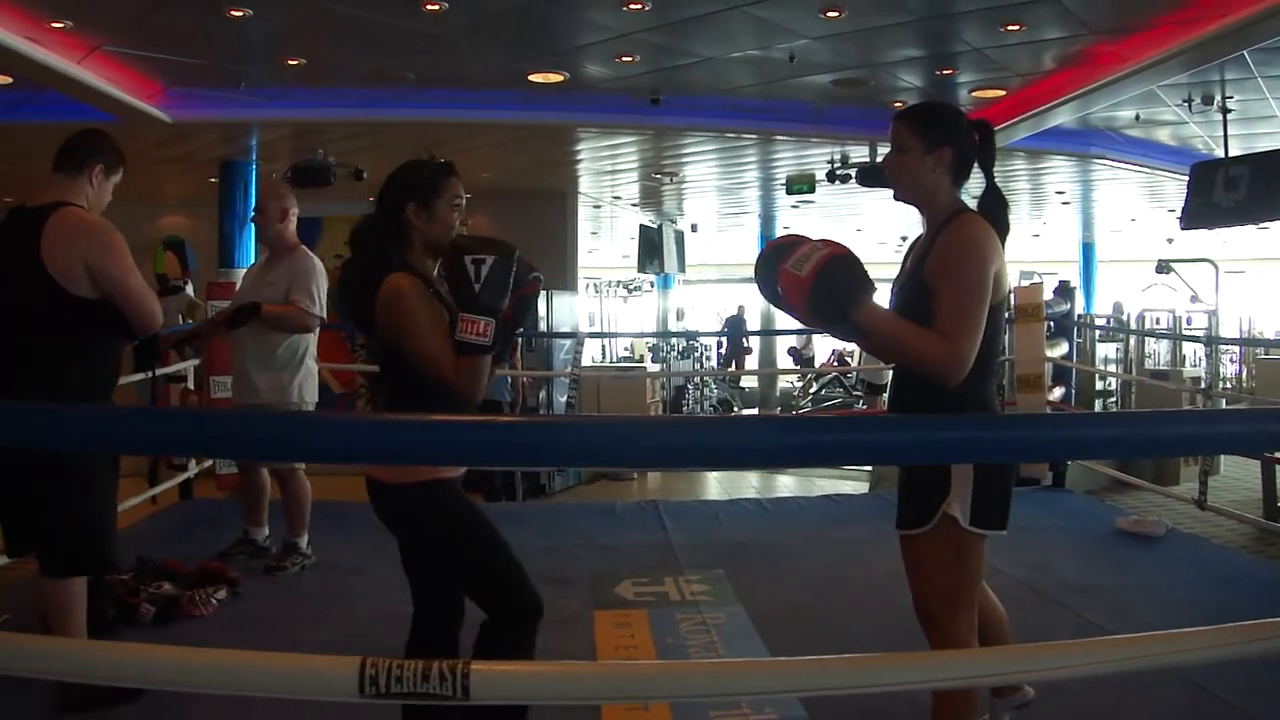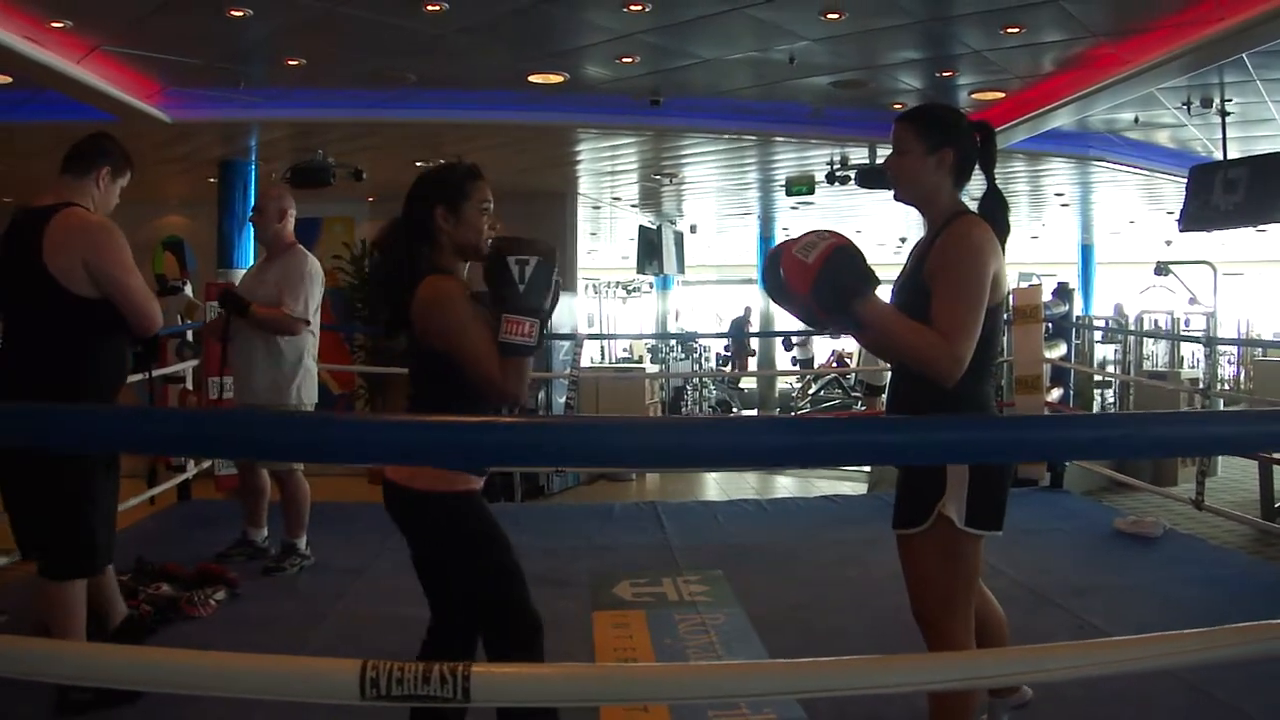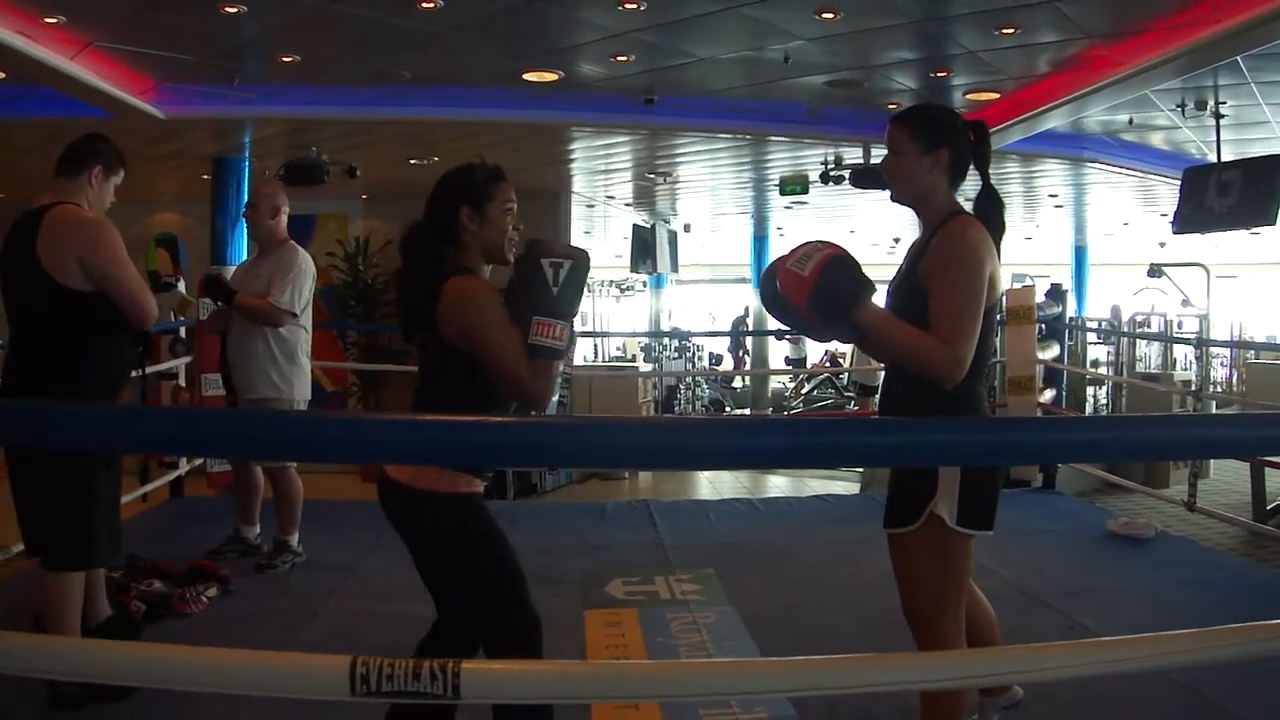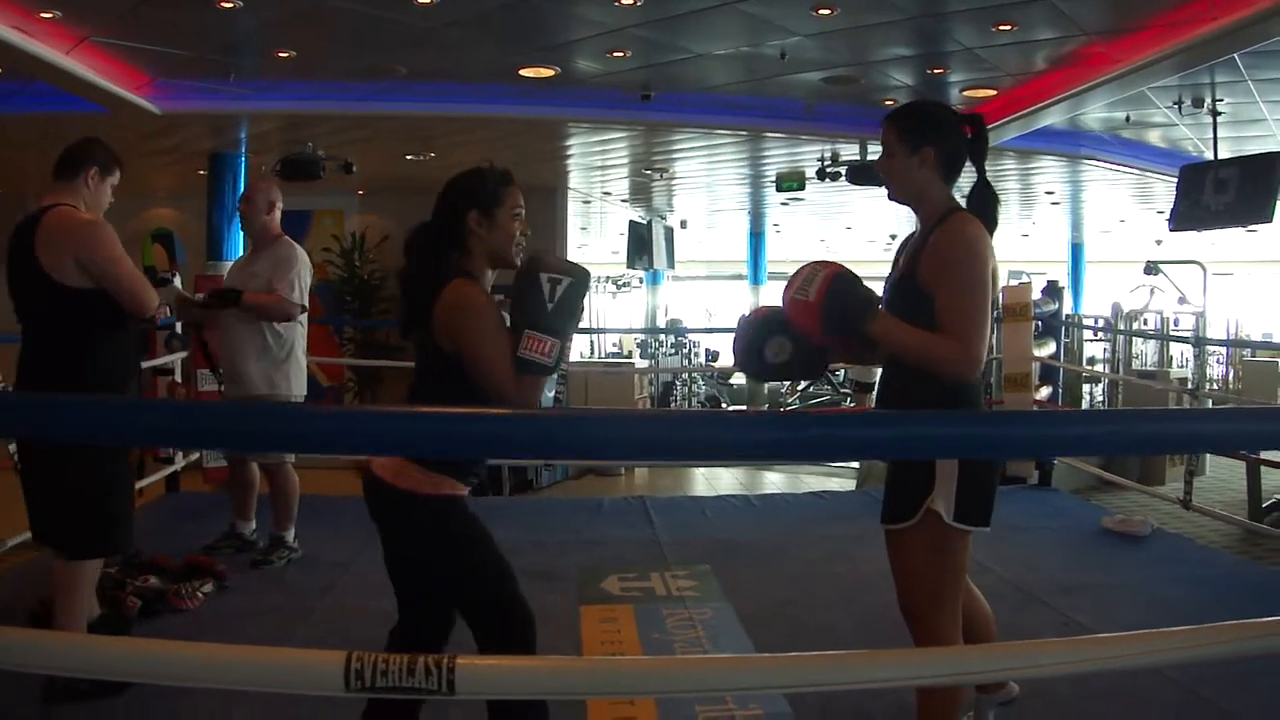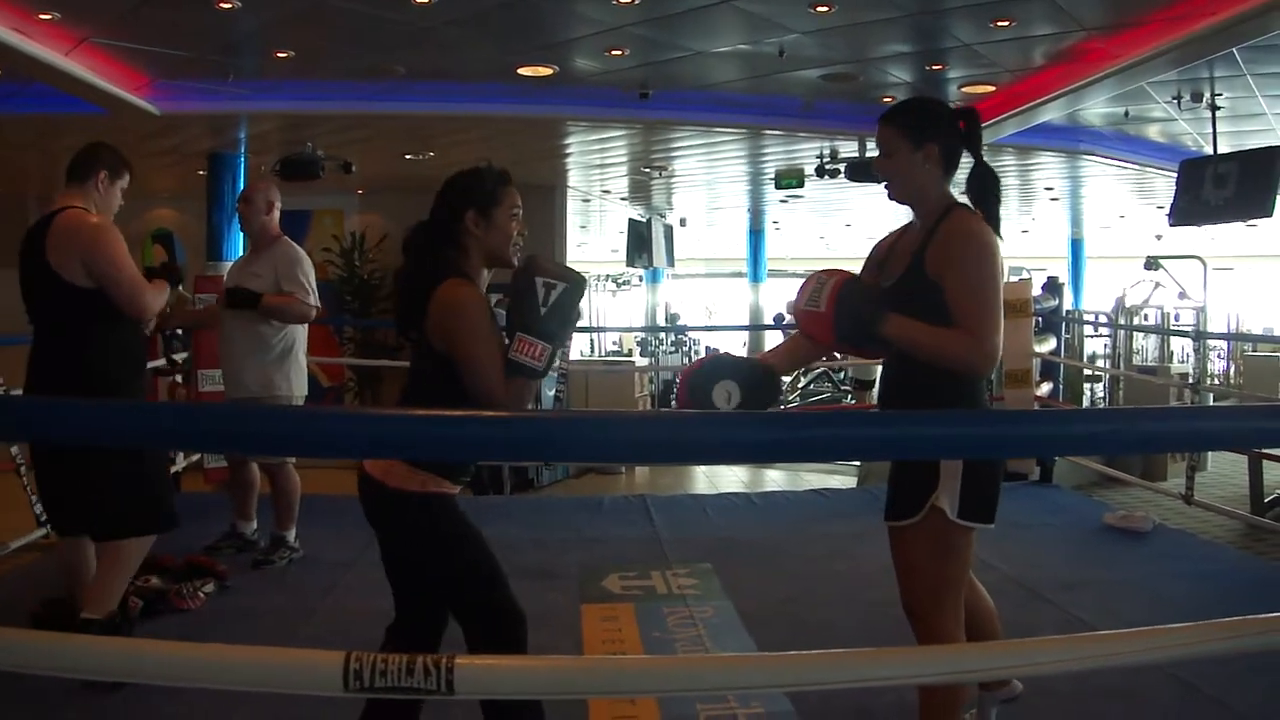
dt=0.2s
person 1, frame 1
left shoulder: (968, 238)
right shoulder: (929, 242)
left elbow: (950, 360)
left wrist: (854, 307)
right wrist: (840, 314)
left knee: (944, 613)
right knee: (960, 595)
person 1, frame 2
left shoulder: (967, 239)
right shoulder: (933, 242)
left elbow: (947, 359)
left wrist: (858, 301)
right wrist: (843, 312)
left knee: (940, 614)
right knee: (958, 592)
person 1, frame 3
left shoulder: (962, 240)
right shoulder: (930, 242)
left elbow: (948, 361)
left wrist: (854, 308)
right wrist: (837, 317)
left knee: (932, 613)
right knee: (949, 593)
person 1, frame 4
left shoulder: (960, 238)
right shoulder: (917, 244)
left elbow: (964, 359)
right elbow: (892, 346)
left wrist: (867, 322)
right wrist: (814, 345)
left knee: (928, 608)
right knee: (947, 591)
person 1, frame 5
left shoulder: (966, 234)
right shoulder: (898, 244)
left elbow: (980, 352)
right elbow: (830, 323)
left wrist: (884, 323)
right wrist: (759, 367)
left knee: (930, 605)
right knee: (950, 586)
person 2, frame 1
right shoulder: (90, 232)
right elbow: (150, 320)
left wrist: (108, 319)
right wrist: (119, 317)
right hip: (65, 412)
left knee: (67, 535)
right knee: (72, 547)
left ankle: (64, 641)
right ankle: (78, 678)
person 2, frame 2
right shoulder: (92, 231)
right elbow: (149, 321)
left wrist: (113, 318)
right wrist: (128, 316)
right hip: (68, 411)
left knee: (84, 526)
right knee: (71, 546)
left ankle: (115, 622)
right ankle: (75, 680)
person 2, frame 3
right shoulder: (86, 228)
right elbow: (146, 312)
left wrist: (110, 305)
right wrist: (123, 300)
right hip: (75, 407)
left knee: (80, 527)
right knee: (71, 543)
left ankle: (100, 620)
right ankle: (69, 674)
person 2, frame 4
left shoulder: (27, 231)
right shoulder: (82, 229)
right elbow: (146, 303)
left wrist: (113, 297)
right wrist: (138, 291)
left hip: (47, 394)
right hip: (87, 400)
left knee: (71, 526)
right knee: (92, 534)
left ankle: (88, 621)
person 2, frame 5
left shoulder: (40, 231)
right shoulder: (91, 231)
right elbow: (141, 306)
left wrist: (147, 283)
right wrist: (164, 288)
left hip: (55, 393)
right hip: (102, 399)
left knee: (77, 518)
right knee: (141, 514)
left ankle: (86, 613)
right ankle: (92, 620)
person 3, frame 1
left shoulder: (429, 286)
right shoulder: (403, 291)
left elbow: (460, 377)
right elbow: (464, 388)
left wrist: (500, 309)
right wrist: (482, 301)
left hip: (418, 480)
right hip: (418, 483)
left knee: (439, 615)
right knee: (516, 604)
person 3, frame 2
left shoulder: (443, 289)
right shoulder: (444, 293)
left elbow: (479, 381)
right elbow: (508, 390)
left wrist: (517, 302)
right wrist: (521, 302)
left hip: (423, 486)
right hip: (439, 492)
left knee: (457, 624)
right knee: (515, 630)
person 3, frame 3
left shoulder: (453, 287)
right shoulder: (471, 293)
left elbow: (494, 381)
right elbow: (534, 390)
left wrist: (536, 304)
right wrist: (552, 305)
left hip: (417, 484)
right hip: (440, 493)
left knee: (462, 621)
right knee: (514, 630)
person 3, frame 4
left shoulder: (459, 291)
right shoulder: (468, 299)
left elbow: (486, 391)
right elbow: (514, 404)
left wrist: (541, 318)
right wrist: (545, 321)
left hip: (403, 484)
right hip: (422, 494)
left knee: (424, 622)
right knee: (507, 625)
person 3, frame 5
left shoulder: (459, 291)
right shoulder: (461, 299)
left elbow: (484, 388)
right elbow: (503, 404)
left wrist: (539, 326)
right wrist: (538, 326)
left hip: (400, 483)
right hip: (415, 492)
left knee: (420, 619)
right knee: (498, 624)
person 4, frame 1
left shoulder: (306, 264)
right shoulder: (259, 266)
left elbow: (307, 320)
right elbow: (235, 314)
left wrist: (255, 311)
right wrist: (196, 332)
left hip: (287, 390)
right hip: (250, 387)
left knee: (287, 467)
right knee: (248, 462)
left ankle: (299, 546)
right ankle: (255, 536)
person 4, frame 2
left shoulder: (302, 265)
right shoulder: (259, 266)
left elbow: (292, 323)
right elbow: (241, 318)
left wrist: (241, 306)
right wrist: (223, 320)
left hip: (285, 390)
right hip: (250, 387)
left knee: (285, 468)
right knee: (248, 462)
left ankle: (298, 546)
right ankle: (255, 537)
person 4, frame 3
left shoulder: (294, 259)
right shoulder: (251, 263)
left elbow: (275, 313)
right elbow: (238, 316)
left wrist: (227, 294)
right wrist: (220, 313)
left hip: (278, 386)
right hip: (243, 383)
left knee: (278, 465)
right knee: (242, 459)
left ankle: (290, 543)
right ankle: (247, 534)
person 4, frame 4
left shoulder: (290, 254)
right shoulder: (244, 260)
left elbow: (288, 307)
right elbow: (225, 312)
left wrist: (236, 298)
right wrist: (196, 310)
left hip: (275, 382)
right hip: (239, 380)
left knee: (275, 461)
right knee: (238, 455)
left ankle: (285, 539)
right ankle: (243, 530)
person 4, frame 5
left shoulder: (289, 255)
right shoulder: (245, 260)
left elbow: (305, 309)
right elbow: (225, 312)
left wrist: (255, 299)
right wrist: (177, 318)
left hip: (276, 382)
right hip: (239, 382)
left knee: (276, 462)
right knee: (239, 456)
left ankle: (287, 541)
right ankle: (244, 530)
